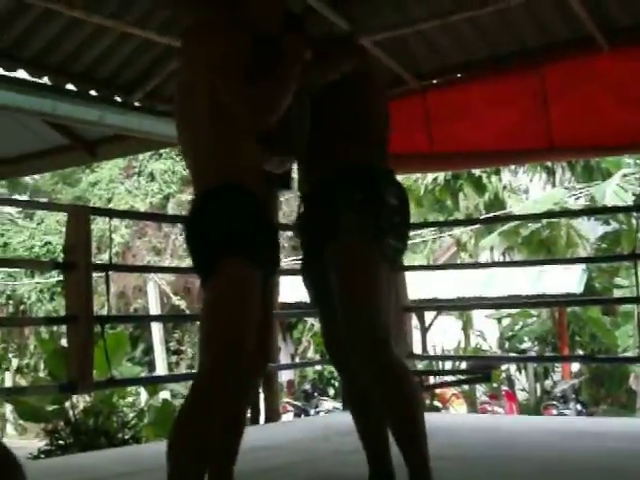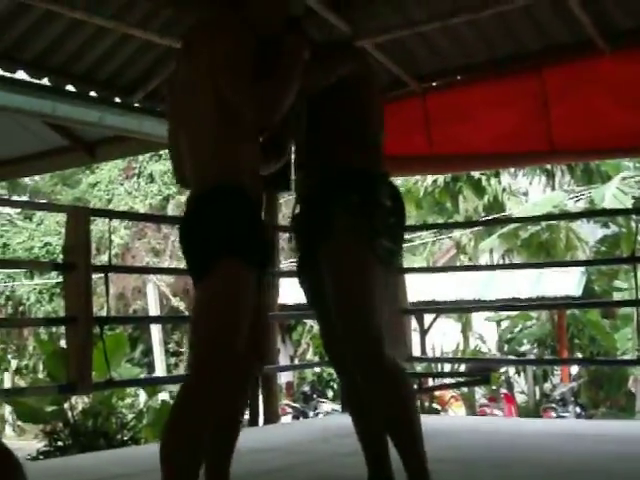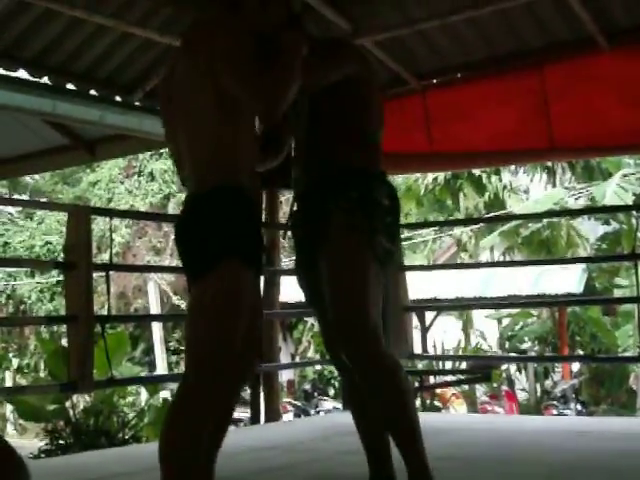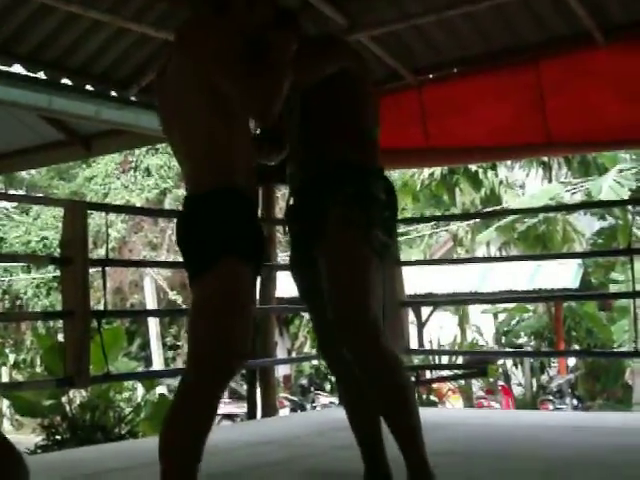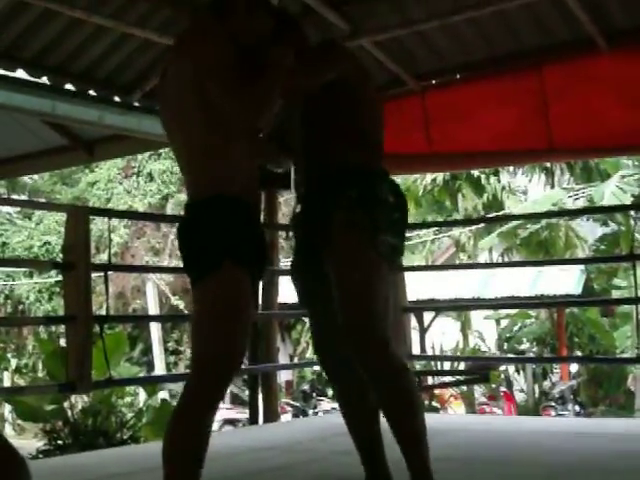
dt=0.1s
person 1, frame 1
left shoulder: (206, 69)
right elbow: (256, 114)
right wrist: (293, 57)
left hip: (245, 223)
right hip: (229, 218)
left knee: (247, 365)
right knee: (222, 373)
person 1, frame 2
left shoulder: (189, 71)
right elbow: (265, 110)
right wrist: (294, 56)
left hip: (218, 219)
right hip: (224, 219)
left knee: (242, 365)
right knee: (211, 374)
person 1, frame 3
left shoulder: (180, 71)
right elbow: (269, 103)
right wrist: (293, 51)
left hip: (214, 218)
right hip: (222, 218)
left knee: (239, 360)
right knee: (209, 371)
person 1, frame 4
left shoulder: (173, 71)
right elbow: (261, 105)
right wrist: (281, 50)
left hip: (217, 219)
right hip: (221, 219)
left knee: (221, 363)
right knee: (209, 369)
person 1, frame 5
left shoulder: (175, 79)
right shoulder: (204, 39)
right elbow: (250, 117)
right wrist: (279, 62)
left hip: (220, 224)
right hip: (222, 223)
left knee: (219, 369)
right knee: (211, 373)
person 2, frame 1
left shoulder: (343, 54)
right shoulder: (310, 94)
left hip: (363, 207)
right hip: (324, 218)
left knee: (370, 347)
right knee: (343, 352)
person 2, frame 2
left shoulder: (342, 57)
right shoulder: (310, 100)
left hip: (359, 208)
right hip: (320, 220)
left knee: (362, 347)
right knee: (342, 353)
person 2, frame 3
left shoulder: (340, 55)
right shoulder: (306, 98)
left hip: (355, 205)
right hip: (318, 216)
left knee: (359, 343)
right knee: (344, 350)
person 2, frame 4
left shoulder: (332, 51)
right shoulder: (305, 95)
left hip: (352, 202)
right hip: (314, 212)
left knee: (358, 338)
right knee: (336, 346)
person 2, frame 5
left shoulder: (332, 58)
right shoulder: (306, 100)
right elbow: (280, 151)
left hip: (358, 205)
right hip: (321, 217)
left knee: (366, 344)
right knee: (333, 352)
